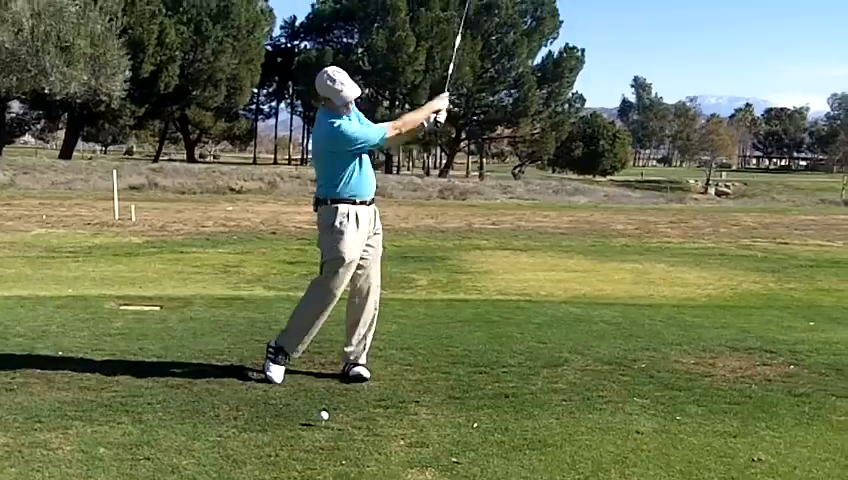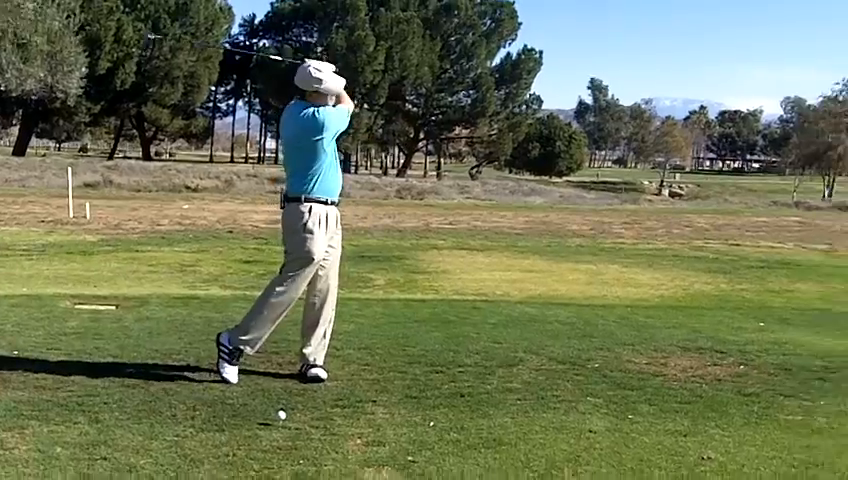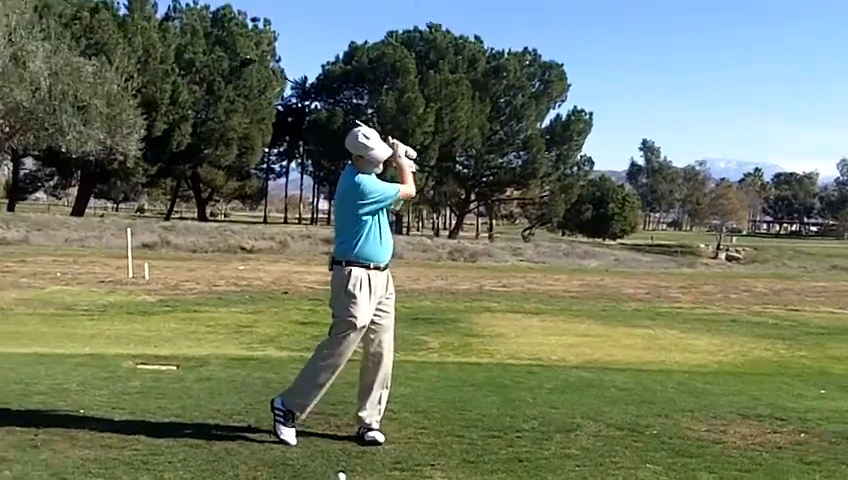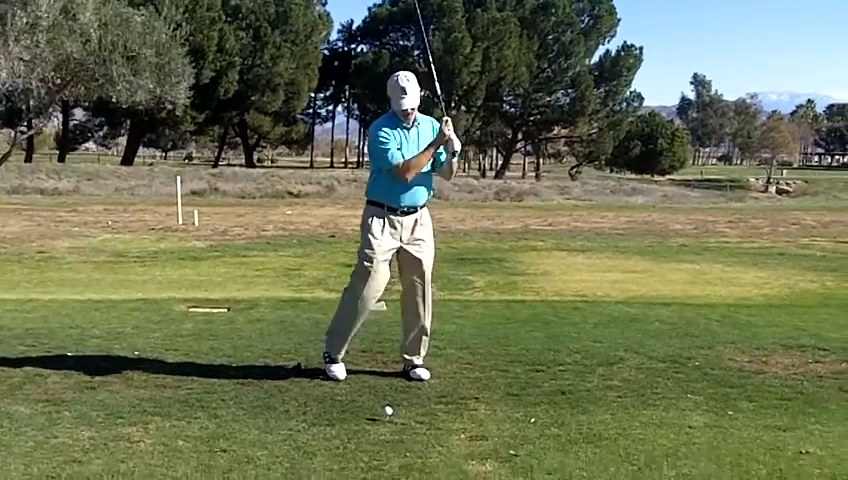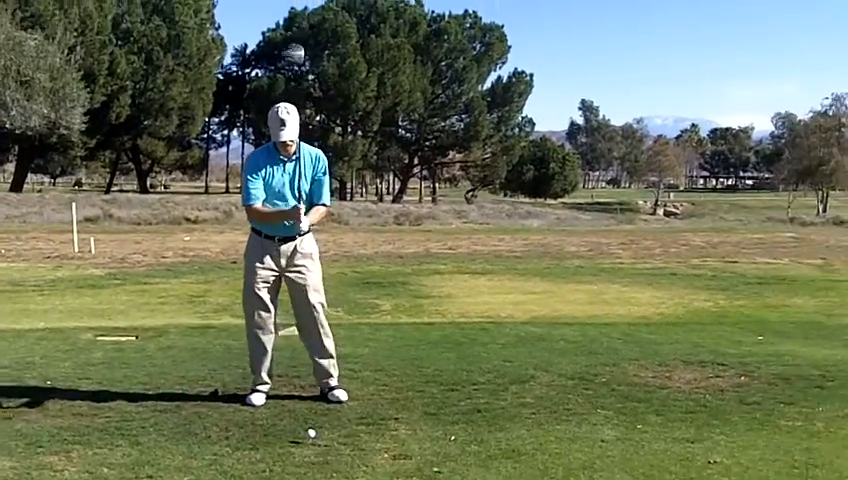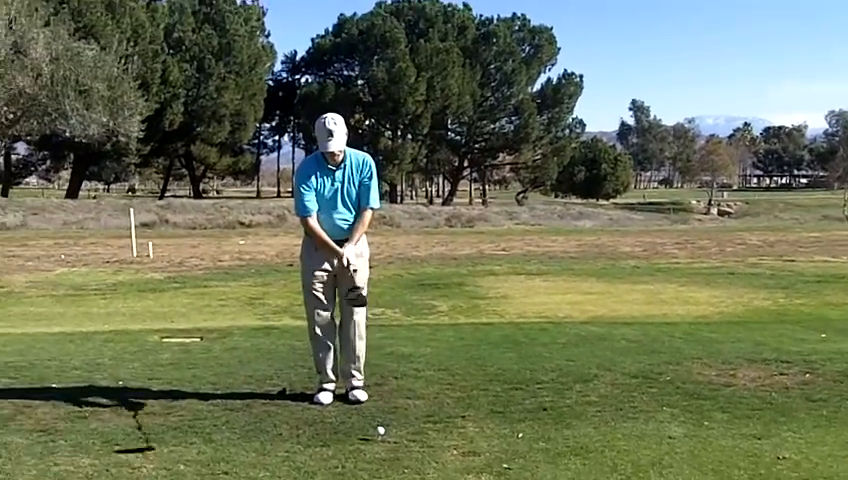
dt=0.4s
person 1, frame 1
left shoulder: (350, 111)
right shoulder: (336, 128)
left elbow: (386, 133)
right elbow: (393, 129)
left wrist: (424, 120)
right wrist: (431, 105)
left hip: (367, 212)
right hip: (342, 215)
left knee: (367, 292)
right knee: (330, 287)
left ankle: (354, 359)
right ankle: (281, 349)
person 1, frame 2
left shoulder: (296, 110)
right shoulder: (318, 119)
left elbow: (338, 107)
right elbow: (347, 105)
right wrist: (334, 89)
left hip: (324, 213)
right hip: (310, 214)
left knee: (324, 292)
right knee: (290, 284)
left ankle: (312, 360)
right ankle: (235, 342)
person 1, frame 3
left shoulder: (364, 176)
right shoulder: (360, 184)
left elbow: (395, 194)
right elbow: (408, 191)
left wrist: (399, 158)
right wrist: (401, 162)
left hip: (379, 276)
right hip: (357, 277)
left knee: (380, 354)
right knee: (339, 347)
left ankle: (369, 422)
right ankle: (288, 406)
person 1, frame 4
left shoulder: (432, 125)
right shoulder: (381, 130)
left elbow: (447, 174)
right elbow: (403, 173)
left wrist: (453, 151)
right wrist: (435, 143)
left hip: (418, 219)
right hip: (382, 218)
left knee: (419, 292)
right knee: (366, 286)
left ankle: (413, 359)
right ankle: (333, 352)
person 1, frame 5
left shoulder: (317, 158)
right shoulder: (256, 160)
left elbow: (321, 205)
right elbow: (252, 211)
left wrist: (306, 219)
right wrist: (287, 215)
left hip: (301, 245)
right hip: (263, 246)
left knee: (312, 312)
right knee: (260, 317)
left ankle: (328, 380)
right ankle: (261, 383)
person 1, frame 6
left shoulder: (364, 163)
right shoulder: (306, 169)
left elbow: (367, 210)
right elbow: (308, 221)
left wrist: (350, 247)
right wrist: (336, 251)
left hip: (354, 246)
right hip: (317, 249)
left knee: (354, 315)
right knee: (320, 317)
left ankle: (354, 380)
right ankle: (327, 381)
